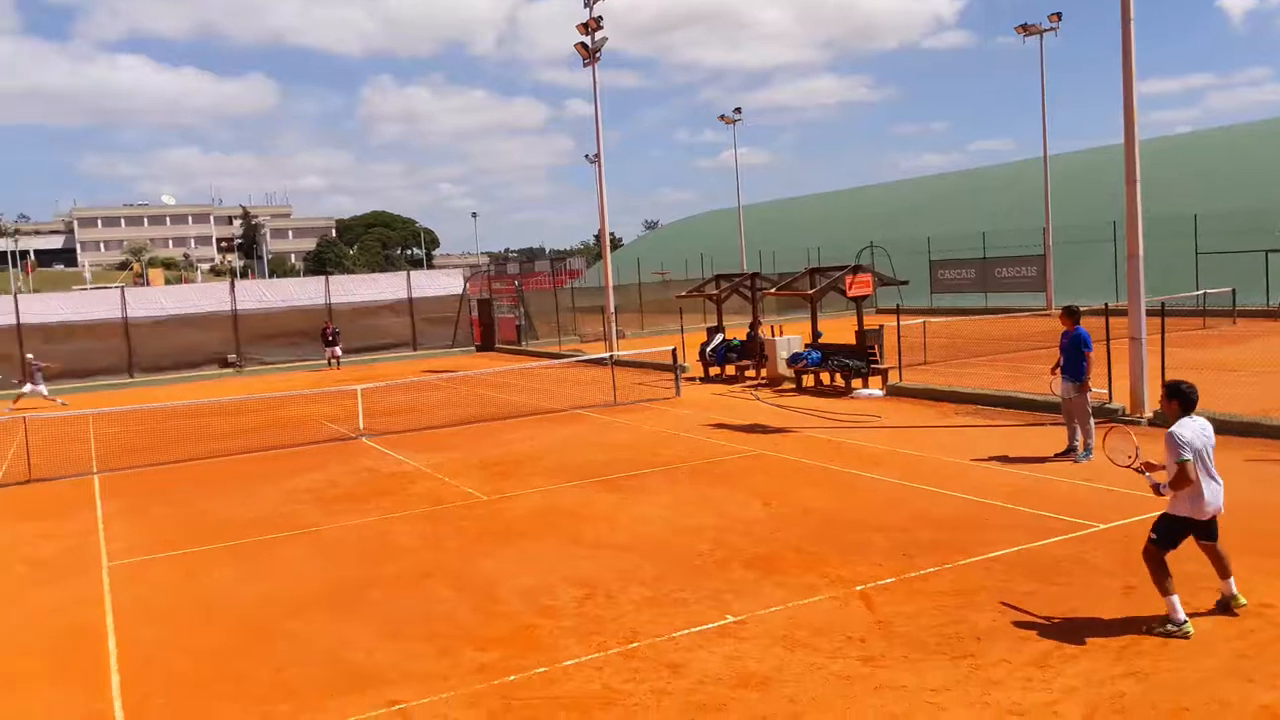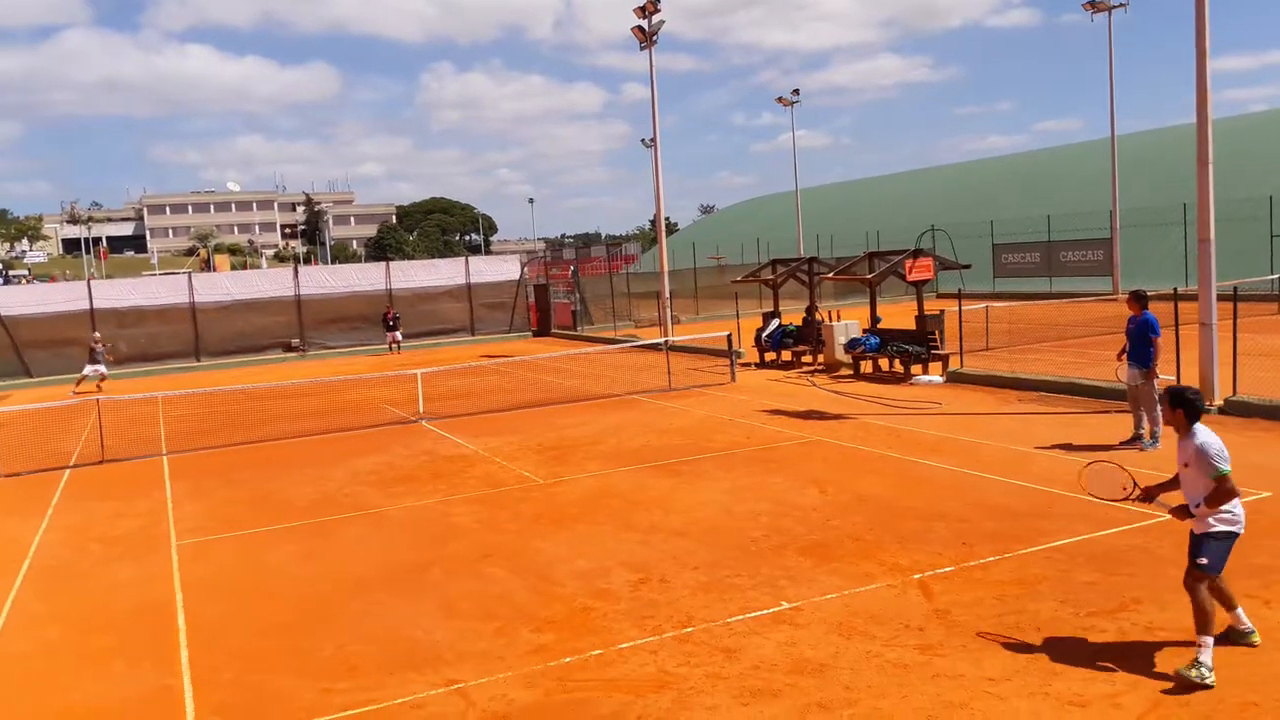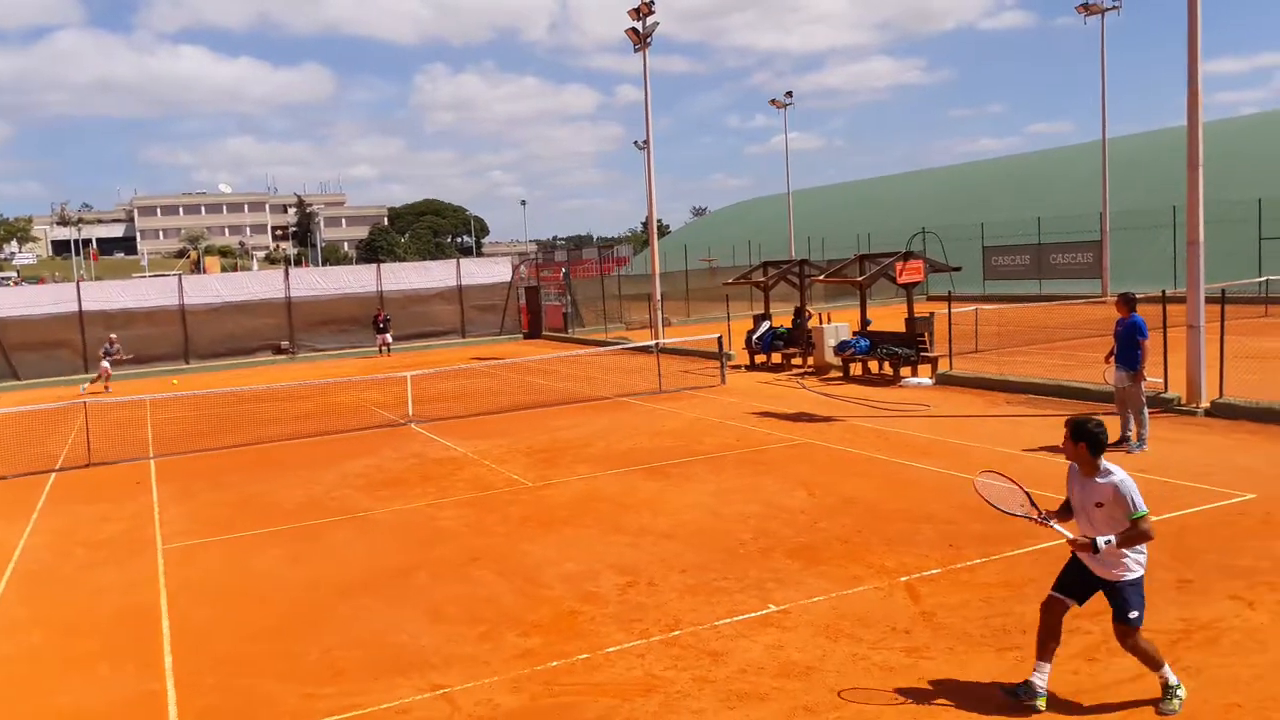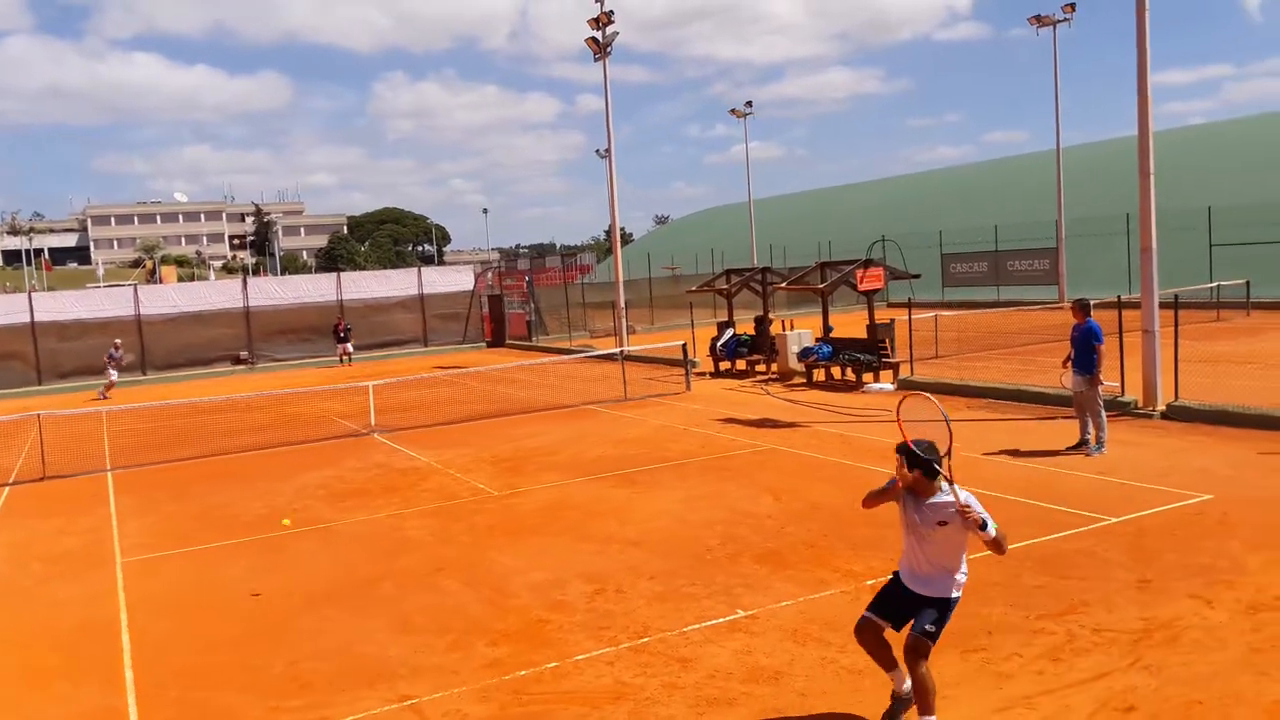
dt=0.4s
person 1, frame 1
left shoulder: (1176, 433)
right shoulder: (1204, 425)
left elbow: (1186, 477)
left wrist: (1162, 488)
right wrist: (1161, 466)
left hip: (1187, 507)
right hip: (1211, 501)
left knee: (1152, 554)
right knee: (1209, 544)
left ankle: (1178, 620)
right ankle: (1232, 596)
person 1, frame 2
left shoulder: (1203, 444)
right shoulder: (1186, 437)
left elbow: (1229, 489)
left wrist: (1193, 509)
right wrist: (1159, 489)
left hip: (1219, 523)
right hip: (1207, 521)
left knee: (1195, 582)
right knee: (1206, 580)
left ankle: (1204, 664)
right ankle: (1243, 628)
person 1, frame 3
left shoulder: (1119, 483)
right shoulder: (1075, 471)
left elbow: (1145, 532)
left wrist: (1098, 544)
right wrist: (1056, 515)
left hip: (1122, 567)
right hip: (1087, 559)
left knee: (1127, 636)
right knee: (1051, 609)
left ankle: (1172, 685)
right ankle: (1037, 687)
person 1, frame 4
left shoulder: (962, 502)
right shoulder: (904, 488)
left elbow: (1001, 547)
right elbow: (867, 502)
left wrist: (981, 524)
right wrist: (894, 489)
left hip: (943, 590)
right hip: (908, 579)
left knee: (914, 653)
right knee: (865, 630)
right ankle: (903, 688)
